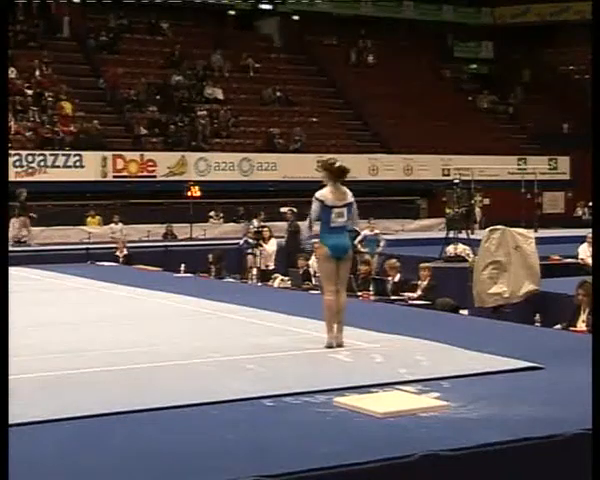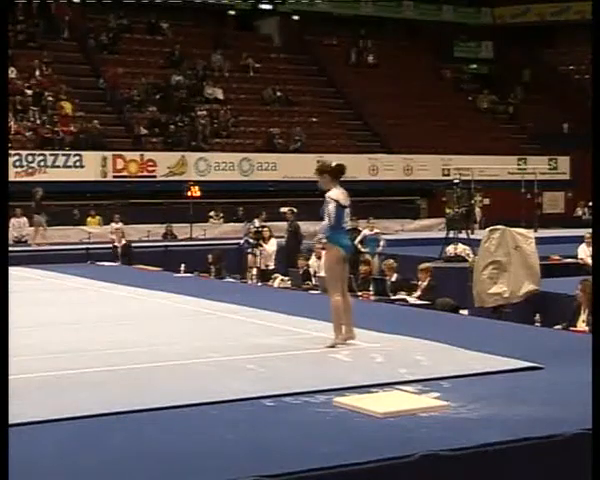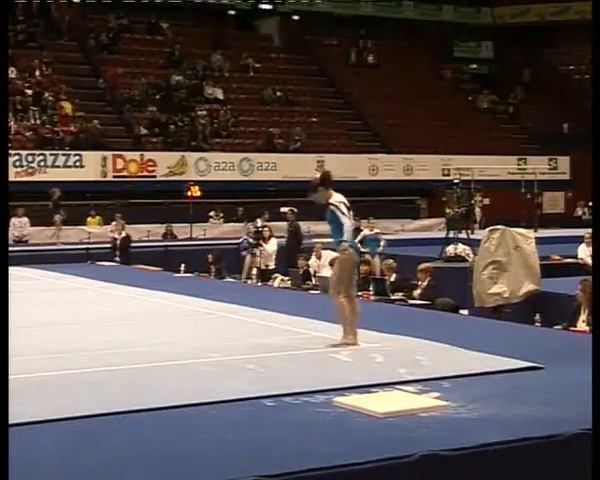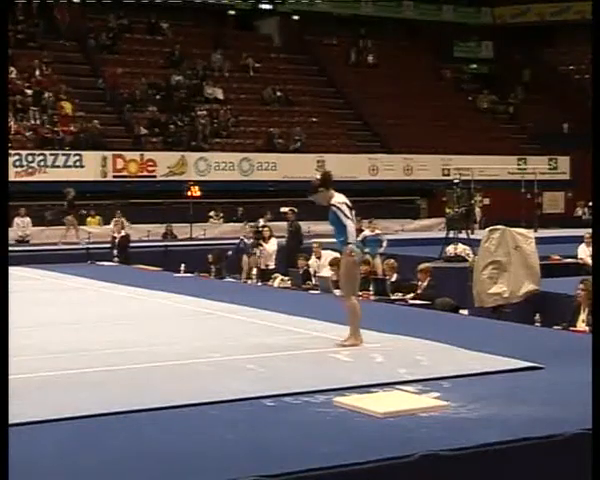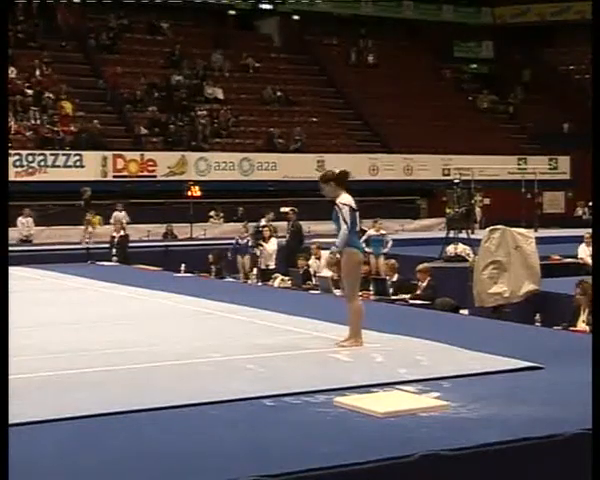
dt=0.3s
person 1, frame 1
left shoulder: (321, 195)
right shoulder: (348, 194)
left elbow: (312, 219)
right elbow: (354, 219)
left wrist: (308, 232)
left hip: (327, 244)
right hip: (345, 244)
left knee: (329, 291)
right knee: (341, 290)
left ankle: (330, 335)
right ankle: (339, 334)
person 1, frame 2
left shoulder: (330, 195)
right shoulder: (343, 193)
left elbow: (328, 222)
left wrist: (318, 235)
right wrist: (324, 235)
left hip: (335, 245)
right hip: (344, 244)
left knee: (335, 292)
right knee: (342, 291)
left ankle: (338, 335)
right ankle: (348, 331)
person 1, frame 3
left shoulder: (334, 202)
right shoulder: (337, 200)
left elbow: (347, 222)
left wrist: (344, 244)
left hip: (347, 250)
right hip: (349, 250)
left knee: (336, 292)
right knee: (349, 294)
left ankle: (348, 334)
right ankle: (352, 335)
person 1, frame 4
left shoulder: (336, 202)
right shoulder: (338, 200)
left elbow: (350, 224)
left wrist: (349, 248)
left hip: (350, 249)
right hip: (350, 249)
left knee: (348, 295)
right knee: (350, 294)
left ankle: (356, 336)
right ankle: (354, 335)
person 1, frame 5
left shoulder: (341, 202)
right shoulder: (345, 200)
left elbow: (345, 229)
left wrist: (334, 251)
right wrist: (338, 252)
left hip: (350, 250)
right hip: (352, 249)
left knee: (352, 296)
right knee: (349, 295)
left ankle: (356, 337)
right ankle: (353, 334)
